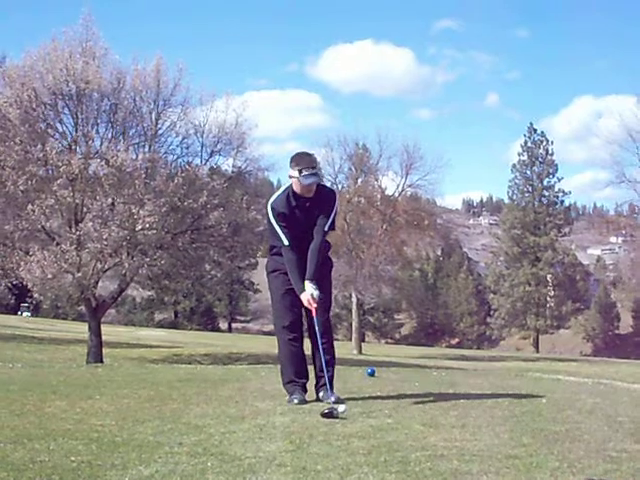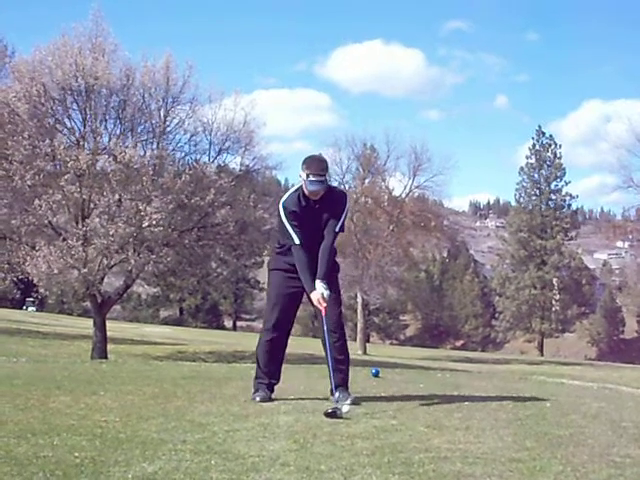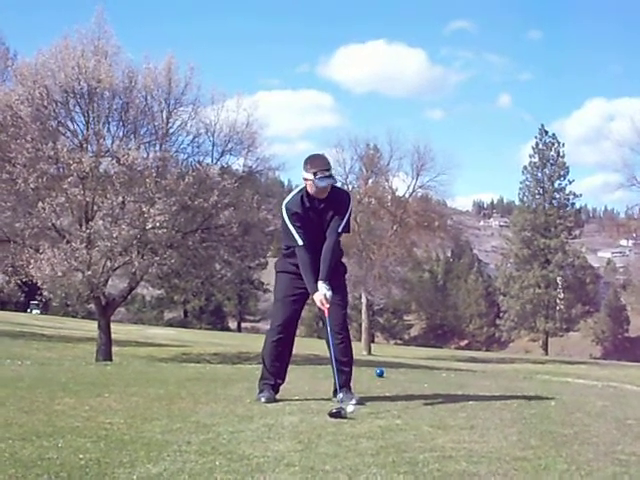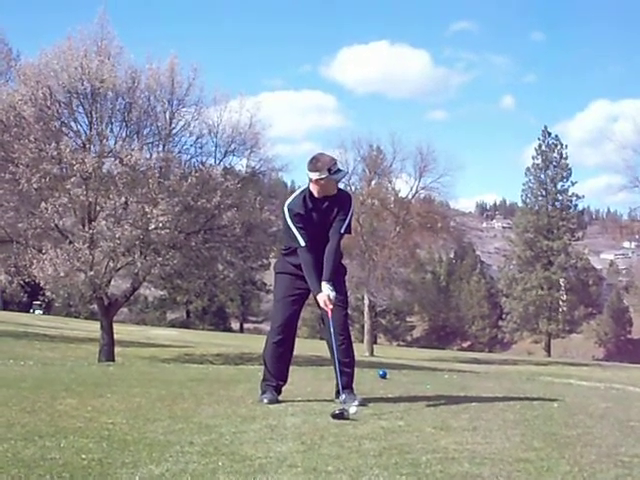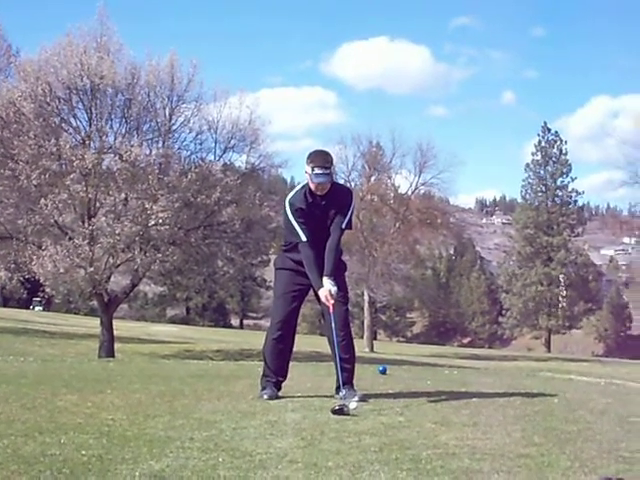
dt=1s
person 1, frame 1
left shoulder: (327, 197)
right shoulder: (277, 203)
left elbow: (319, 239)
right elbow: (287, 248)
left wrist: (311, 281)
right wrist: (300, 289)
left hip: (317, 264)
right hip: (283, 265)
left knee: (321, 323)
right knee: (288, 325)
left ankle: (325, 386)
right ankle: (295, 387)
person 1, frame 2
left shoulder: (338, 198)
right shoulder: (288, 203)
left elbow: (329, 241)
right elbow: (298, 248)
left wrist: (321, 281)
right wrist: (310, 288)
left hip: (324, 266)
right hip: (287, 265)
left knee: (334, 323)
right knee: (274, 324)
left ankle: (340, 387)
right ankle: (263, 385)
person 1, frame 3
left shoulder: (342, 199)
right shoulder: (292, 204)
left elbow: (332, 241)
right elbow: (302, 248)
left wrist: (323, 282)
right wrist: (313, 289)
left hip: (330, 268)
right hip: (294, 268)
left knee: (339, 325)
right knee: (281, 324)
left ankle: (343, 388)
right ankle: (268, 385)
person 1, frame 4
left shoulder: (343, 199)
right shoulder: (294, 205)
left elbow: (334, 242)
right elbow: (304, 250)
left wrist: (327, 283)
right wrist: (316, 290)
left hip: (330, 269)
right hip: (293, 268)
left knee: (340, 326)
right knee: (281, 325)
left ankle: (346, 389)
right ankle: (270, 387)
person 1, frame 5
left shoulder: (344, 195)
right shoulder: (294, 201)
left elbow: (334, 238)
right elbow: (306, 245)
left wrist: (328, 278)
right wrist: (318, 285)
left hip: (330, 265)
right hip: (294, 264)
left knee: (340, 322)
right knee: (281, 321)
left ankle: (346, 385)
right ankle: (270, 382)
